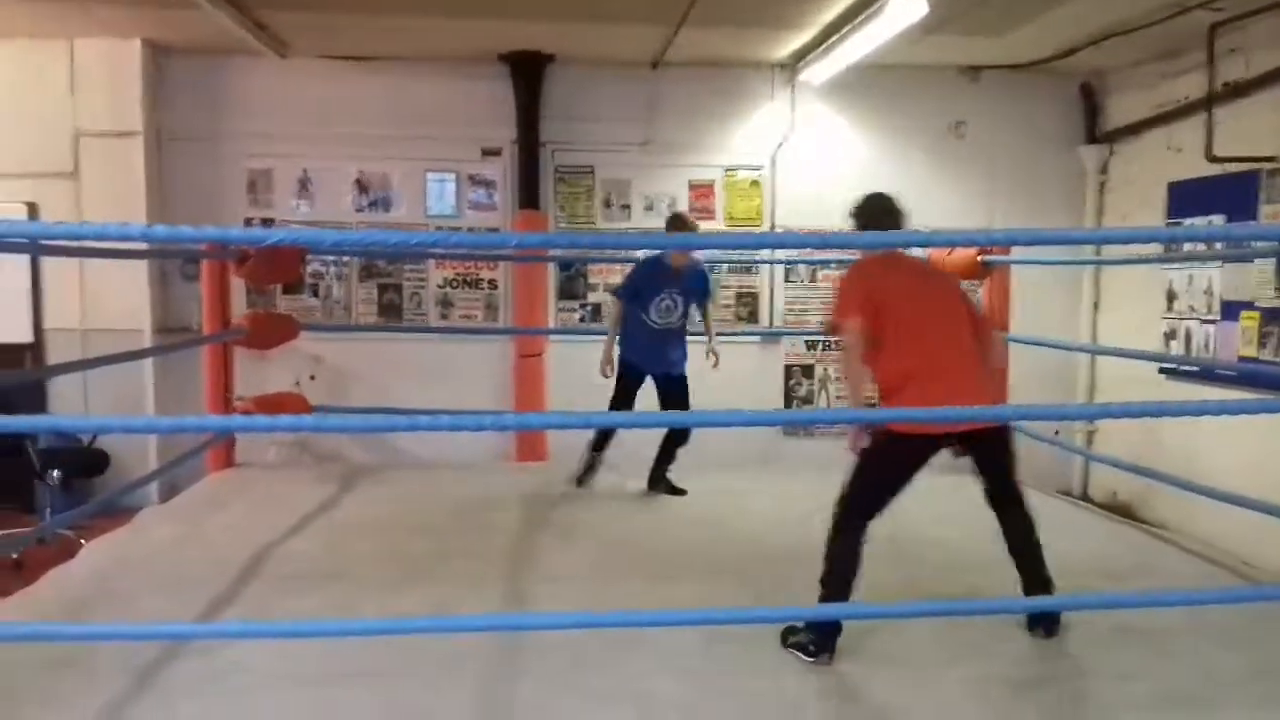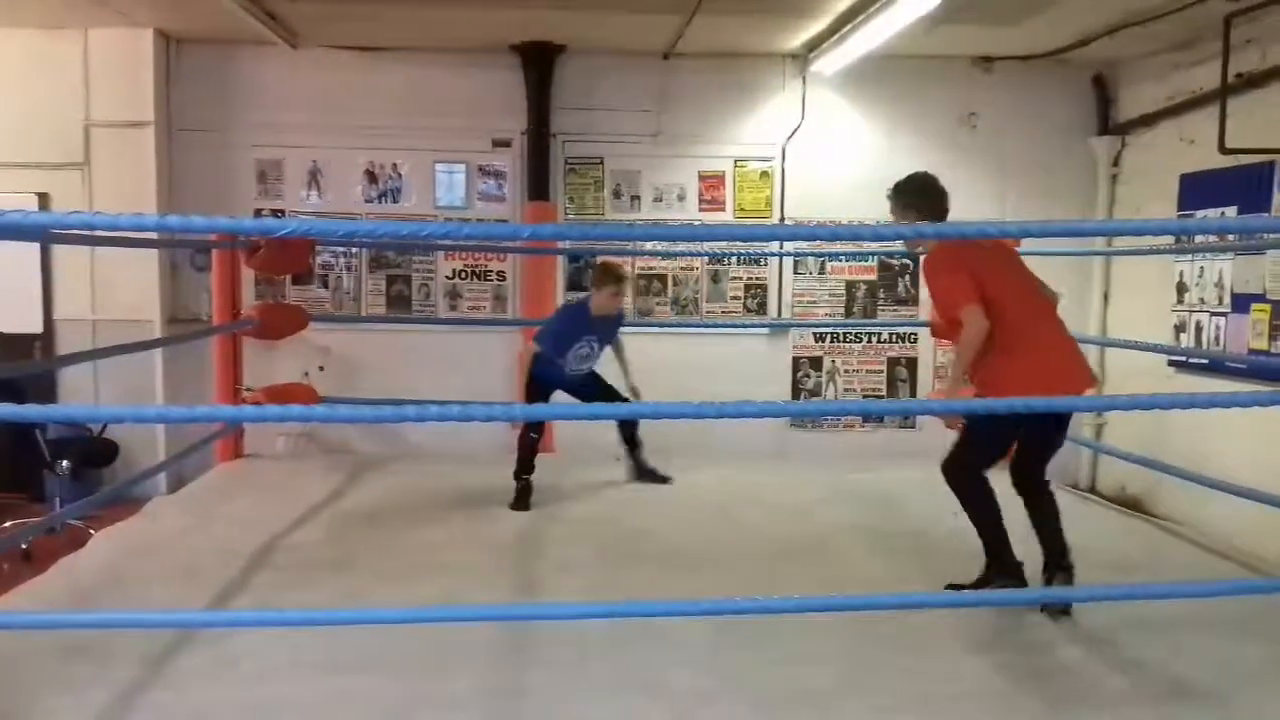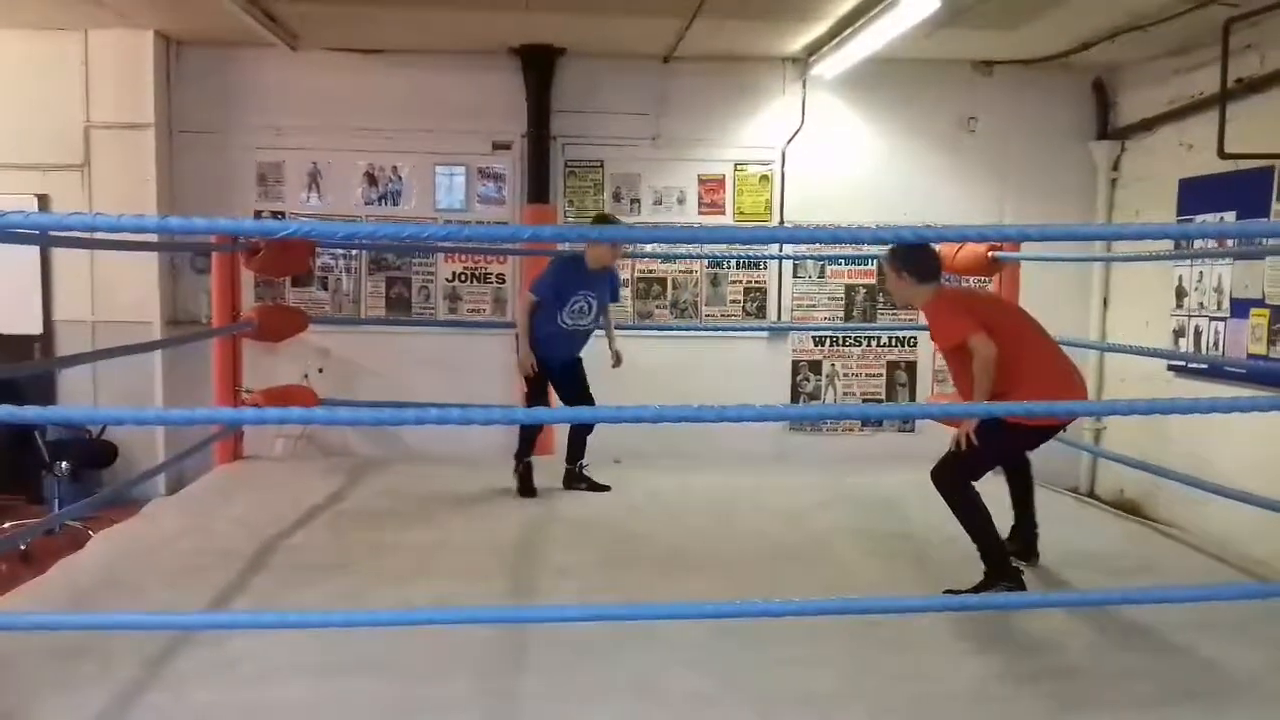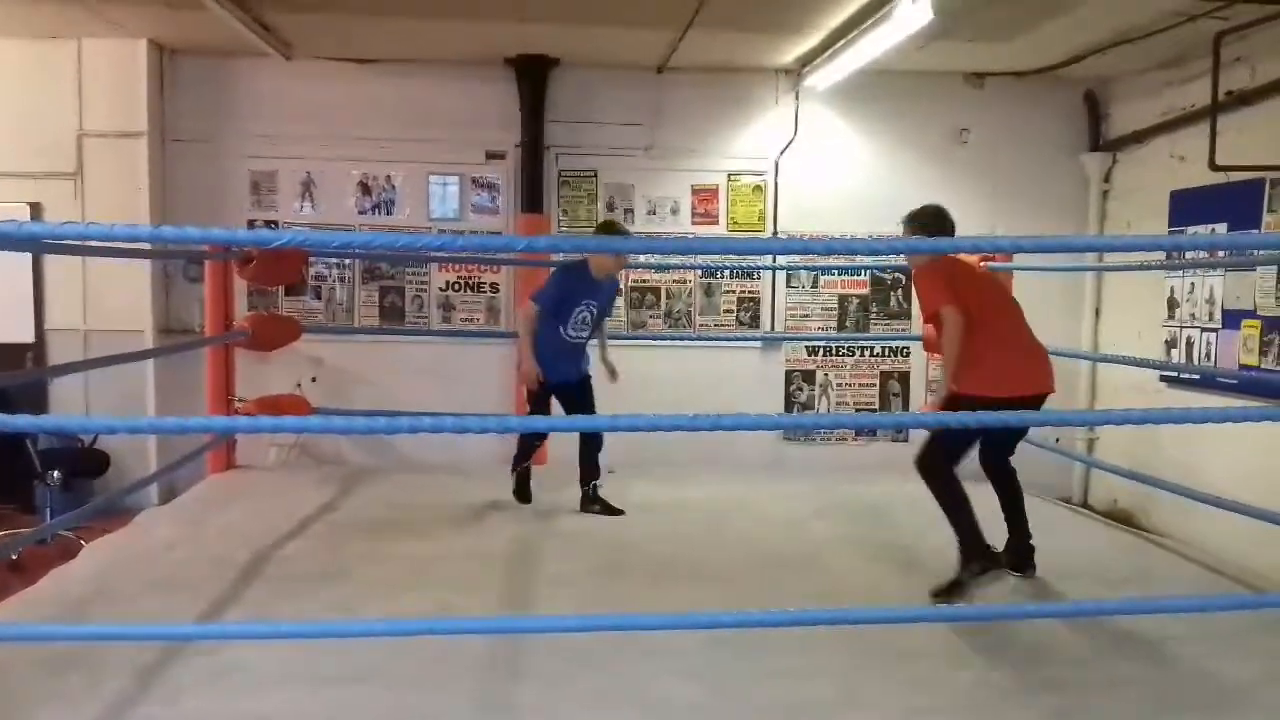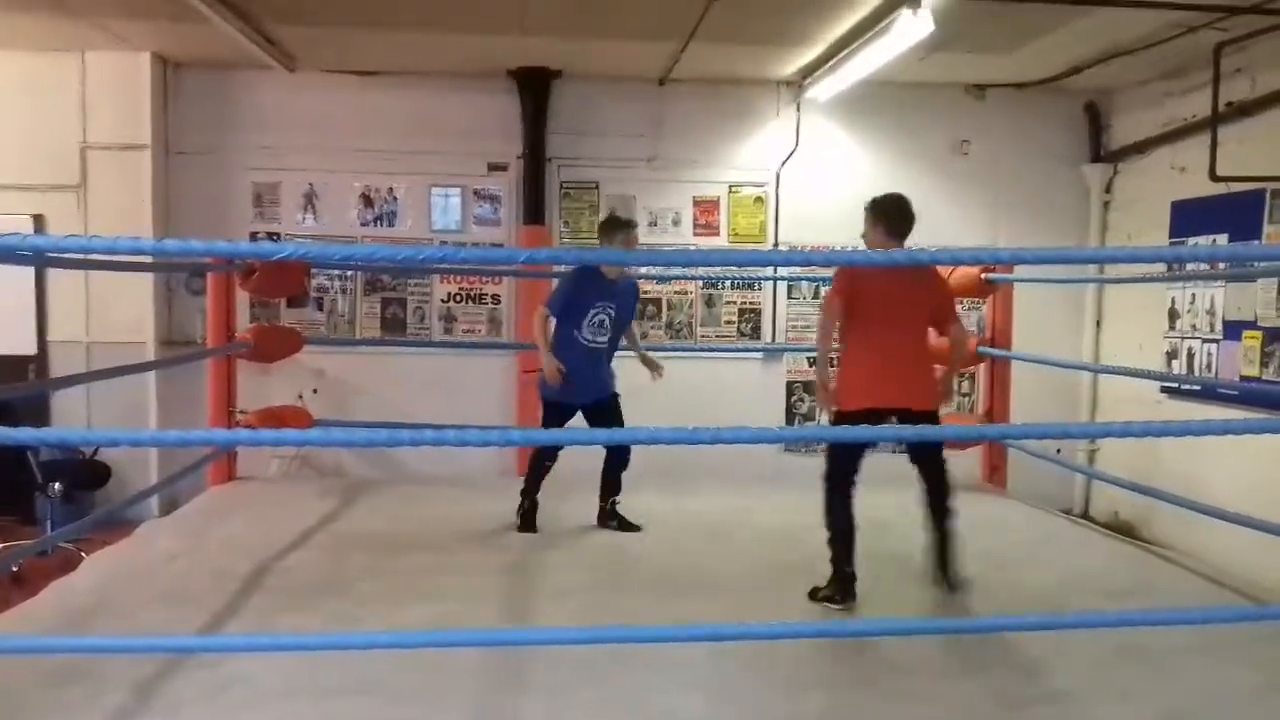
dt=0.5s
person 1, frame 1
left shoulder: (861, 275)
right shoulder: (941, 276)
left elbow: (851, 341)
right elbow: (991, 343)
left hip: (919, 418)
right hip: (983, 408)
left knee: (852, 514)
right knee: (1007, 500)
left ankle: (821, 631)
right ankle: (1044, 609)
person 1, frame 2
left shoulder: (939, 261)
right shoulder: (992, 247)
left elbow: (976, 325)
right elbow: (1048, 299)
left wrist: (953, 386)
left hip: (1015, 389)
right hip: (1067, 378)
left knee: (961, 469)
right knee: (1029, 476)
left ankle: (1004, 571)
right ankle: (1057, 570)
person 1, frame 3
left shoulder: (941, 307)
right shoulder: (964, 298)
left elbow: (986, 351)
left wrist: (975, 412)
left hip: (1034, 404)
right hip: (1066, 394)
left knee: (949, 475)
right knee: (1005, 445)
left ankle: (1002, 576)
right ankle: (1023, 540)
person 1, frame 4
left shoulder: (928, 271)
right shoulder: (970, 272)
left elbow: (953, 321)
left wrist: (947, 384)
left hip: (990, 384)
right hip: (1033, 378)
left knee: (933, 462)
right knee: (996, 458)
left ankle: (976, 557)
right ankle: (1020, 551)
person 1, frame 5
left shoulder: (854, 267)
right shoulder: (929, 277)
left elbow: (831, 313)
right elbow: (957, 336)
left wrist: (823, 371)
right wrist: (947, 382)
left hip: (859, 393)
right hip: (918, 392)
left knee: (838, 480)
right knee: (933, 473)
left ankle: (842, 581)
right ankle: (943, 562)
person 2, frame 1
left shoulder: (698, 273)
right shoulder: (646, 269)
left elbow: (703, 308)
right elbow: (619, 305)
left wrist: (711, 340)
right wrist: (608, 349)
left hip: (671, 359)
right hip: (635, 354)
right knee: (620, 409)
left ankle: (658, 476)
right ankle: (593, 459)
person 2, frame 2
left shoulder: (615, 316)
right shoulder: (567, 315)
left elbow: (615, 342)
right elbow: (533, 350)
left wrist: (628, 378)
right wrist: (522, 397)
left hip: (580, 377)
right hip: (543, 374)
right knee: (534, 423)
left ankle: (639, 465)
right ankle: (523, 482)
person 2, frame 3
left shoulder: (609, 275)
right shoulder: (562, 267)
right elbow: (526, 303)
left wrist: (612, 342)
right wrist: (524, 348)
left hip: (568, 355)
right hip: (537, 350)
left knee: (585, 409)
right knee: (538, 408)
left ankle: (574, 472)
right ankle: (523, 467)
person 2, frame 4
left shoulder: (611, 285)
right shoulder: (566, 275)
right elbow: (527, 313)
left wrist: (604, 355)
right wrist: (527, 359)
left hip: (575, 368)
right hip: (541, 365)
left knee: (591, 428)
left ankle: (590, 495)
right ankle: (520, 468)
person 2, frame 5
left shoulder: (629, 287)
right shoulder: (577, 279)
right elbow: (541, 318)
left wrist: (643, 355)
right wrist: (547, 356)
left hip: (599, 384)
right hip: (561, 383)
left knee: (620, 448)
right knee: (548, 448)
left ankle: (607, 510)
right ankle: (526, 505)
